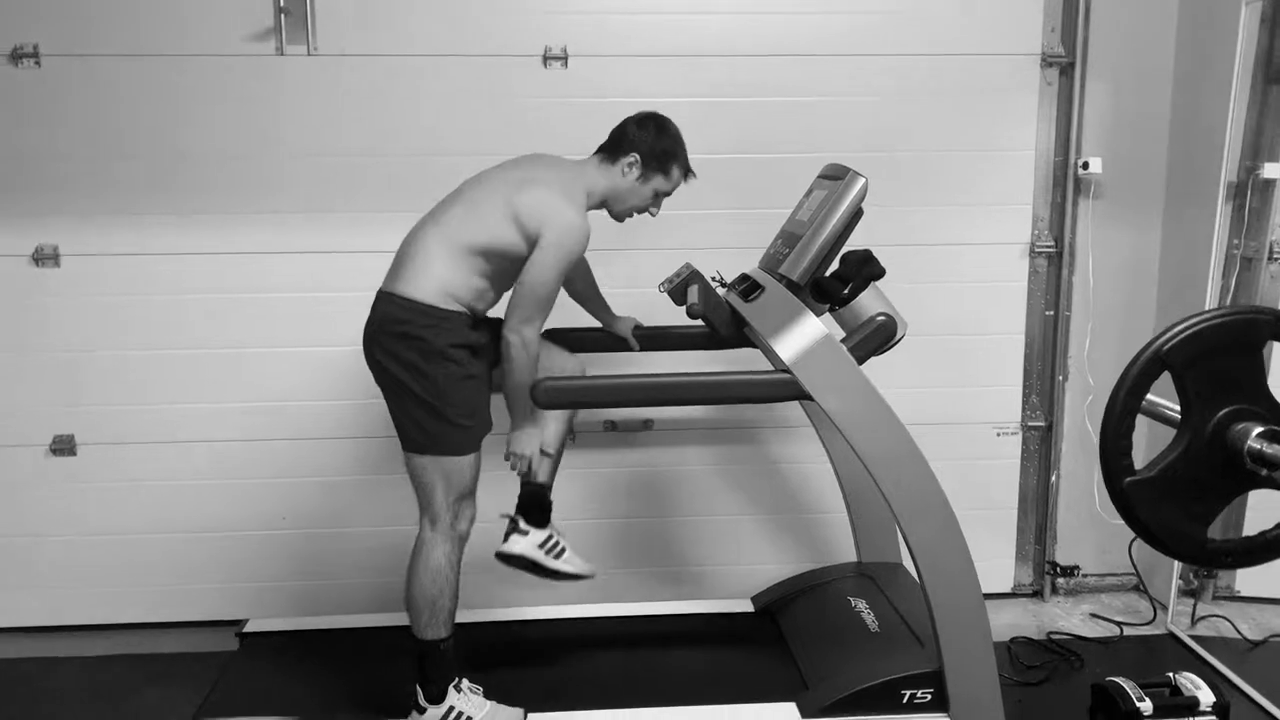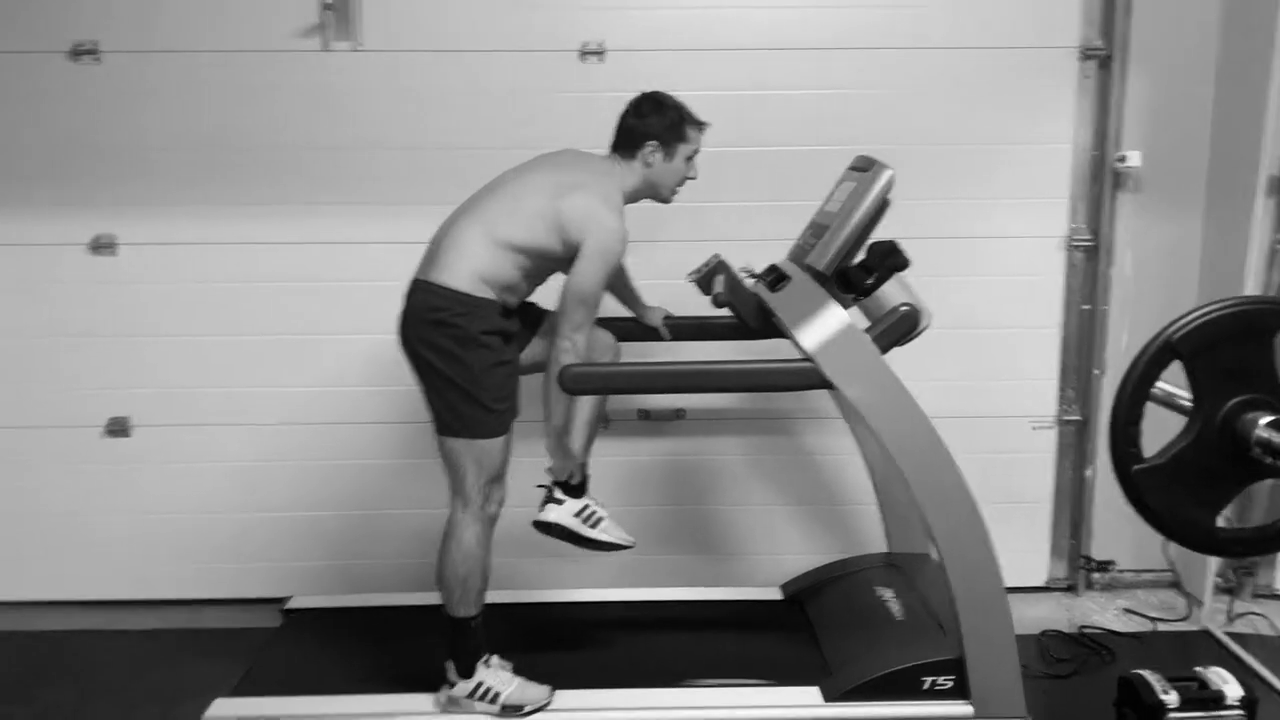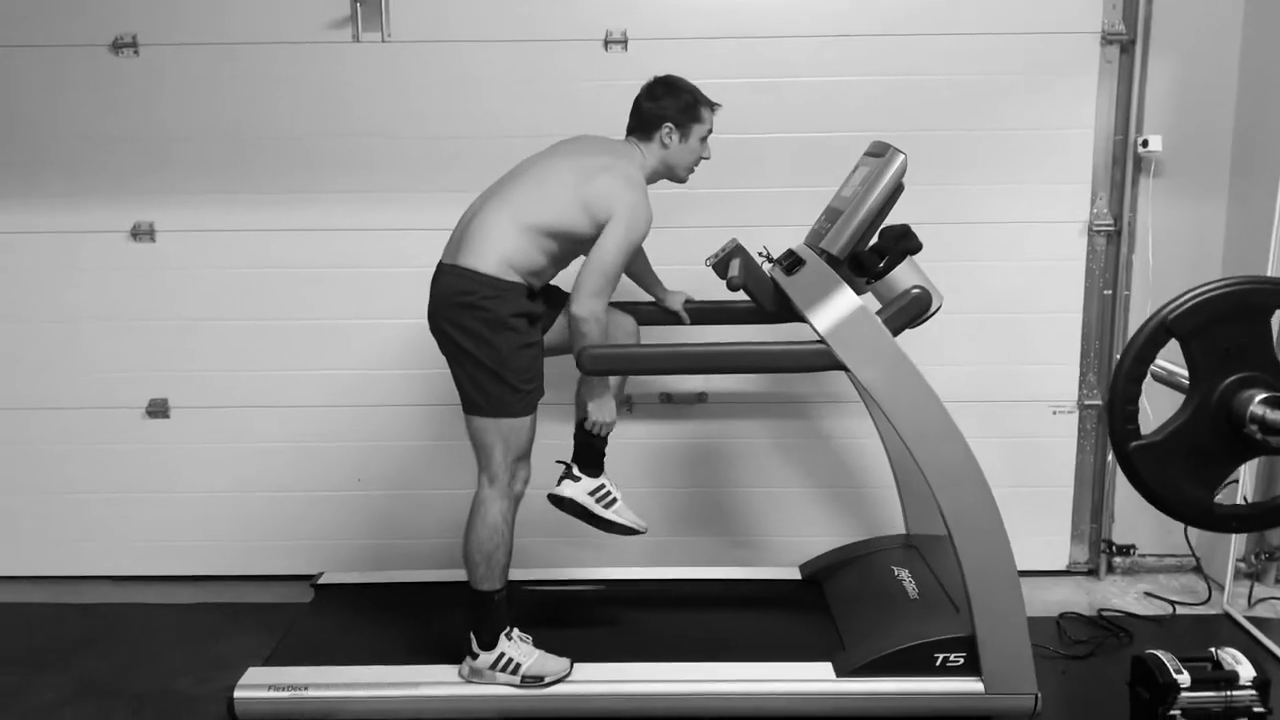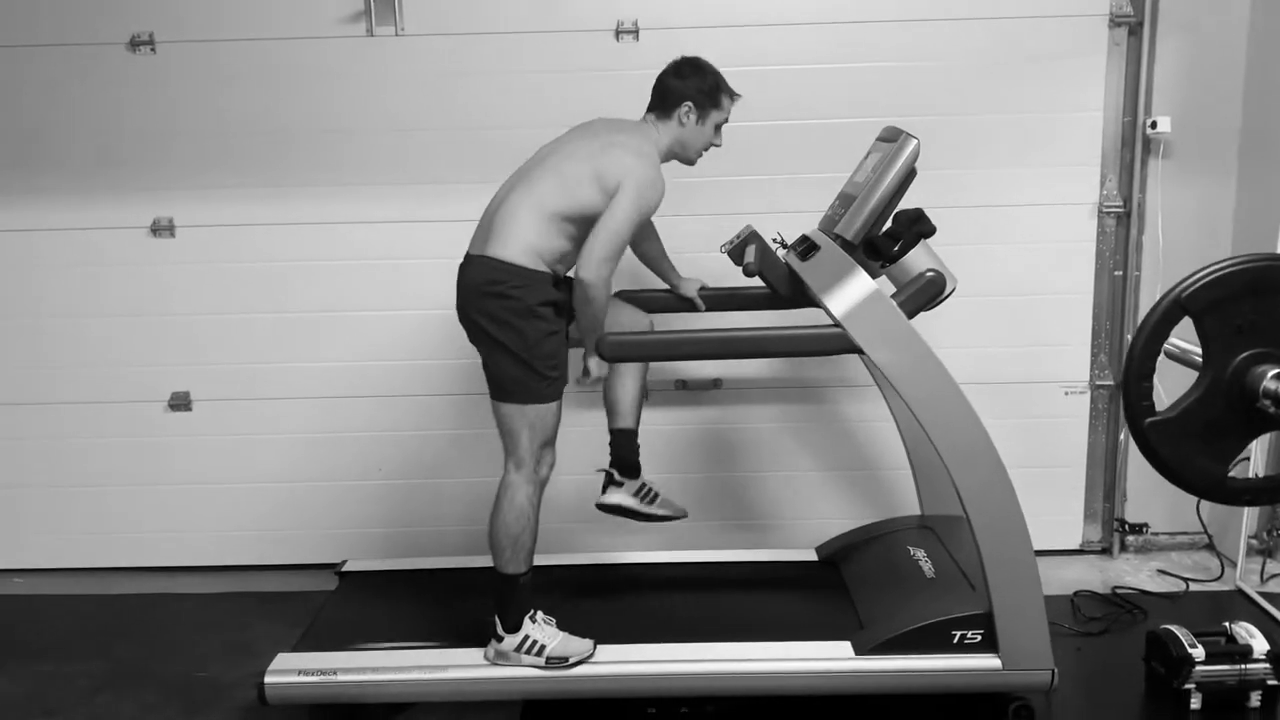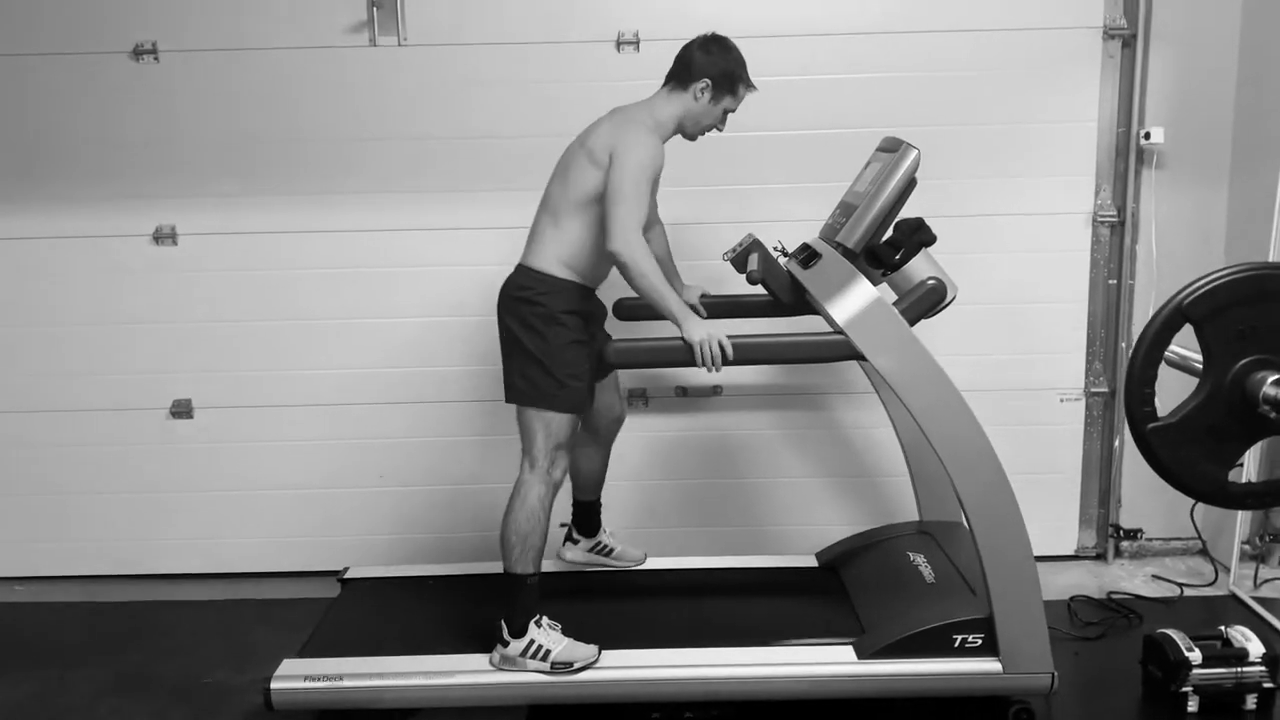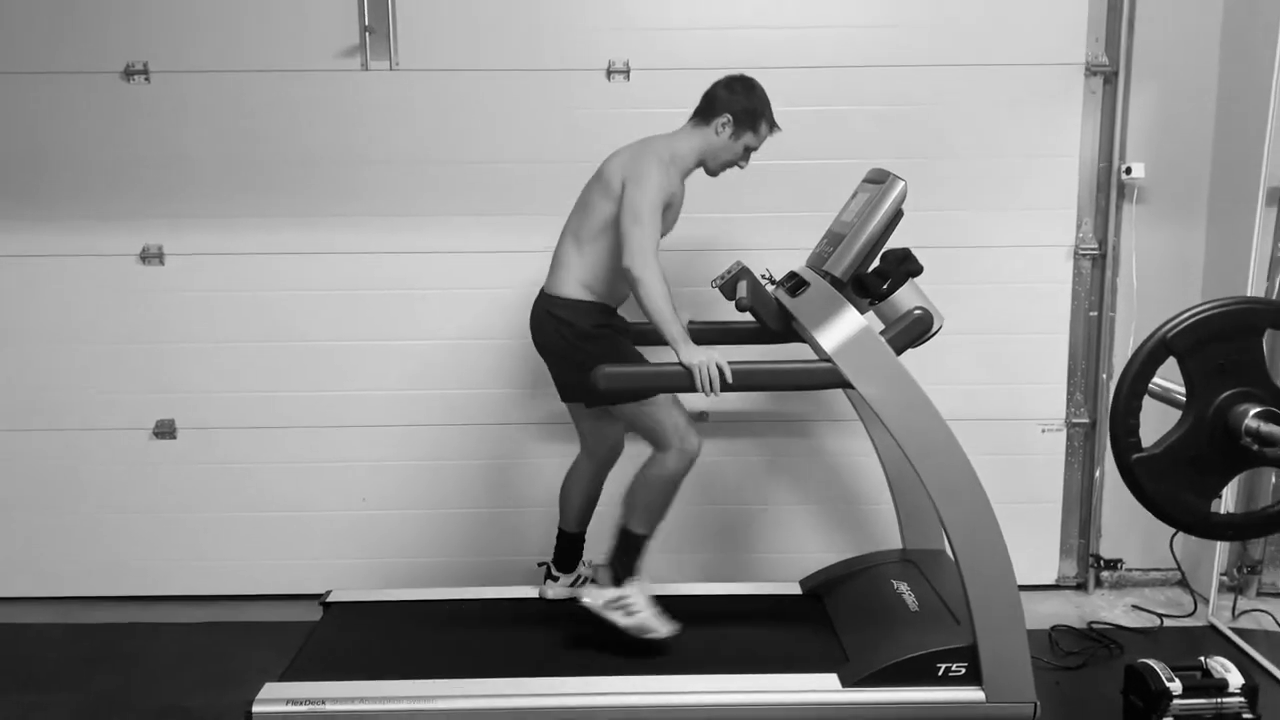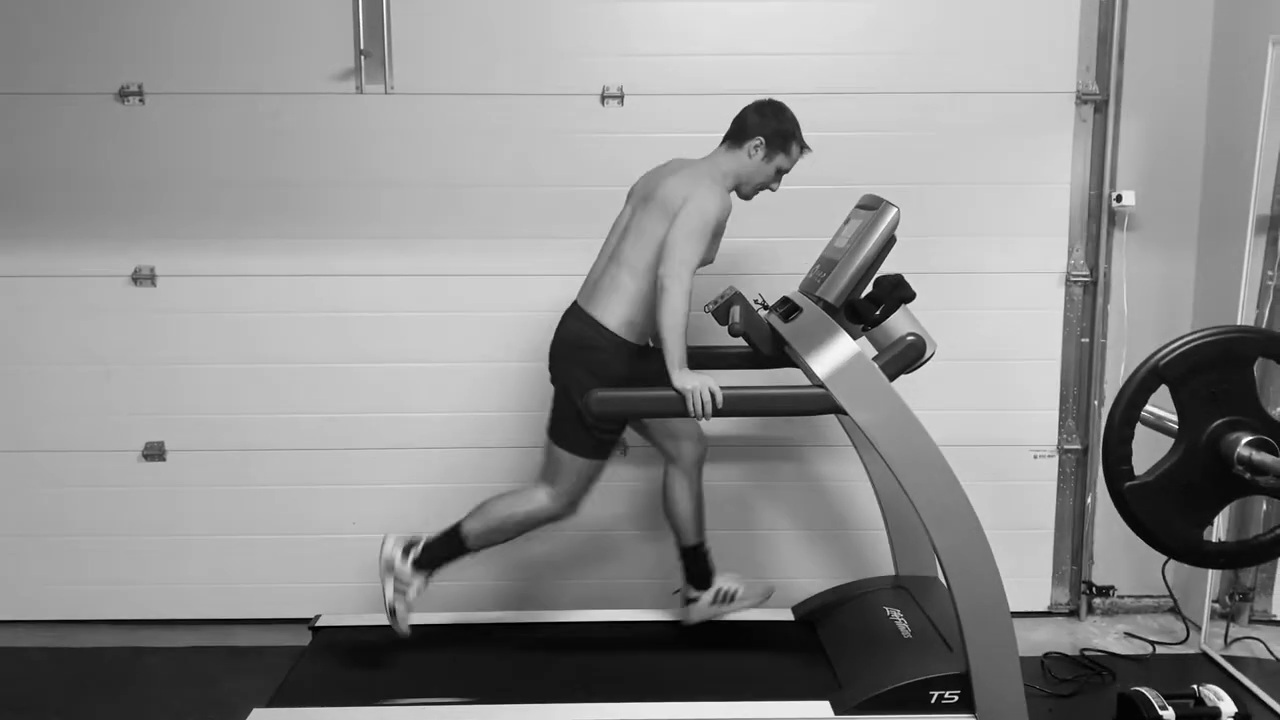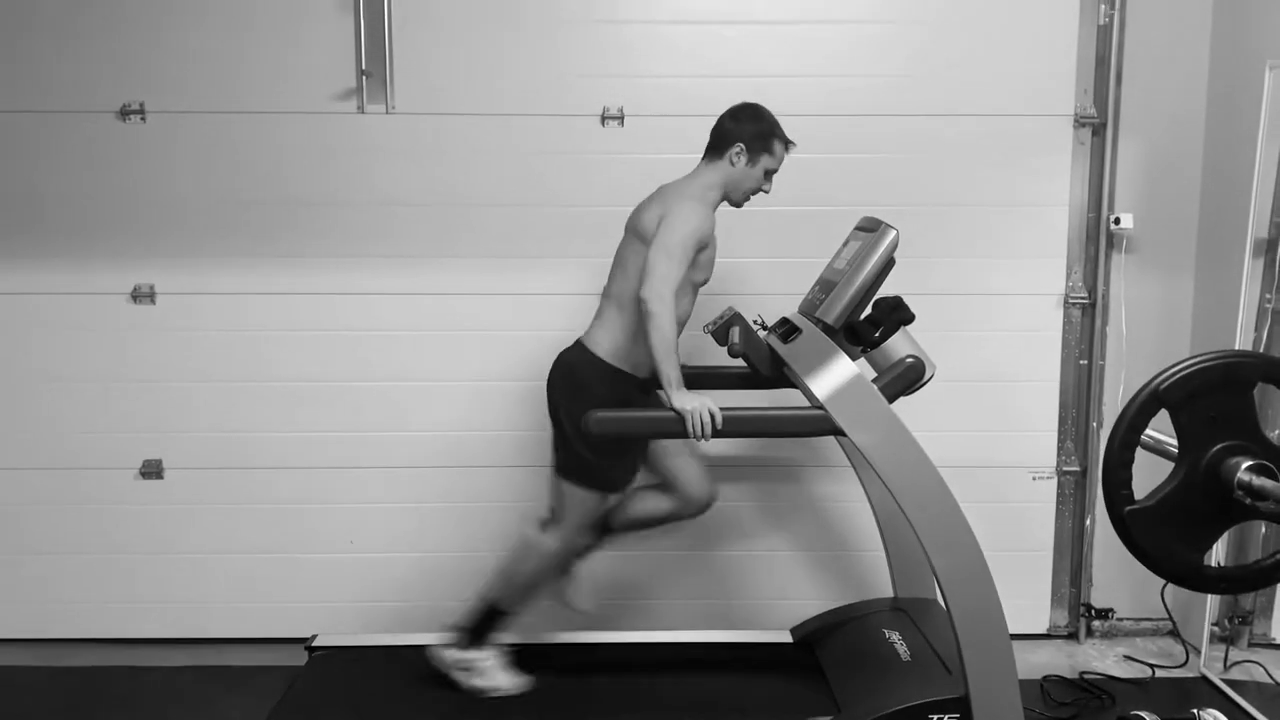
dt=0.4s
person 1, frame 1
left shoulder: (554, 180)
right shoulder: (567, 213)
right elbow: (518, 331)
left wrist: (610, 319)
right wrist: (521, 426)
left hip: (435, 320)
right hip: (418, 331)
left knee: (565, 372)
right knee: (450, 520)
left ankle: (531, 527)
person 1, frame 2
left shoulder: (583, 171)
right shoulder: (606, 217)
right elbow: (567, 340)
left wrist: (640, 309)
right wrist: (558, 441)
left hip: (463, 304)
right hip: (454, 318)
left knee: (601, 347)
right knee: (480, 501)
left ankle: (567, 498)
person 1, frame 3
left shoulder: (601, 155)
right shoulder: (632, 197)
right elbow: (584, 308)
left wrist: (662, 294)
right wrist: (598, 396)
left hip: (479, 286)
right hip: (480, 301)
left knee: (620, 331)
right knee: (506, 479)
left ankle: (583, 476)
right ankle: (489, 646)
person 1, frame 4
left shoulder: (615, 137)
right shoulder: (644, 172)
right elbow: (592, 272)
left wrist: (676, 281)
right wrist: (595, 352)
left hip: (504, 275)
right hip: (508, 291)
left knee: (635, 325)
right knee: (531, 464)
left ankle: (624, 478)
right ankle: (513, 630)
person 1, frame 5
left shoulder: (633, 129)
right shoulder: (640, 139)
left elbow: (647, 225)
right elbow: (624, 243)
left wrist: (679, 289)
right wrist: (685, 321)
left hip: (571, 300)
right hip: (546, 303)
left knee: (605, 419)
right knee: (547, 466)
left ankle: (584, 535)
right ankle: (519, 633)
person 1, frame 6
left shoulder: (662, 163)
right shoulder: (655, 168)
right elbow: (636, 263)
left wrist: (672, 325)
right wrist: (683, 349)
left hip: (581, 317)
right hip: (572, 322)
left knee: (601, 449)
right knee: (679, 445)
left ankle: (564, 571)
right ankle: (616, 582)
person 1, frame 7
left shoulder: (674, 177)
right shoulder: (710, 195)
right elbow: (673, 275)
right wrist: (680, 372)
left hip: (599, 337)
right hip: (605, 352)
left knee: (688, 448)
right knee: (559, 496)
left ankle: (700, 588)
right ankle: (419, 560)
person 1, frame 8
left shoulder: (678, 203)
right shoulder: (690, 208)
right elbow: (654, 295)
left wrist: (665, 384)
right wrist: (678, 392)
left hip: (617, 380)
right hip: (598, 383)
left knee: (696, 494)
right knee: (567, 530)
left ankle: (571, 543)
right ankle: (470, 644)
